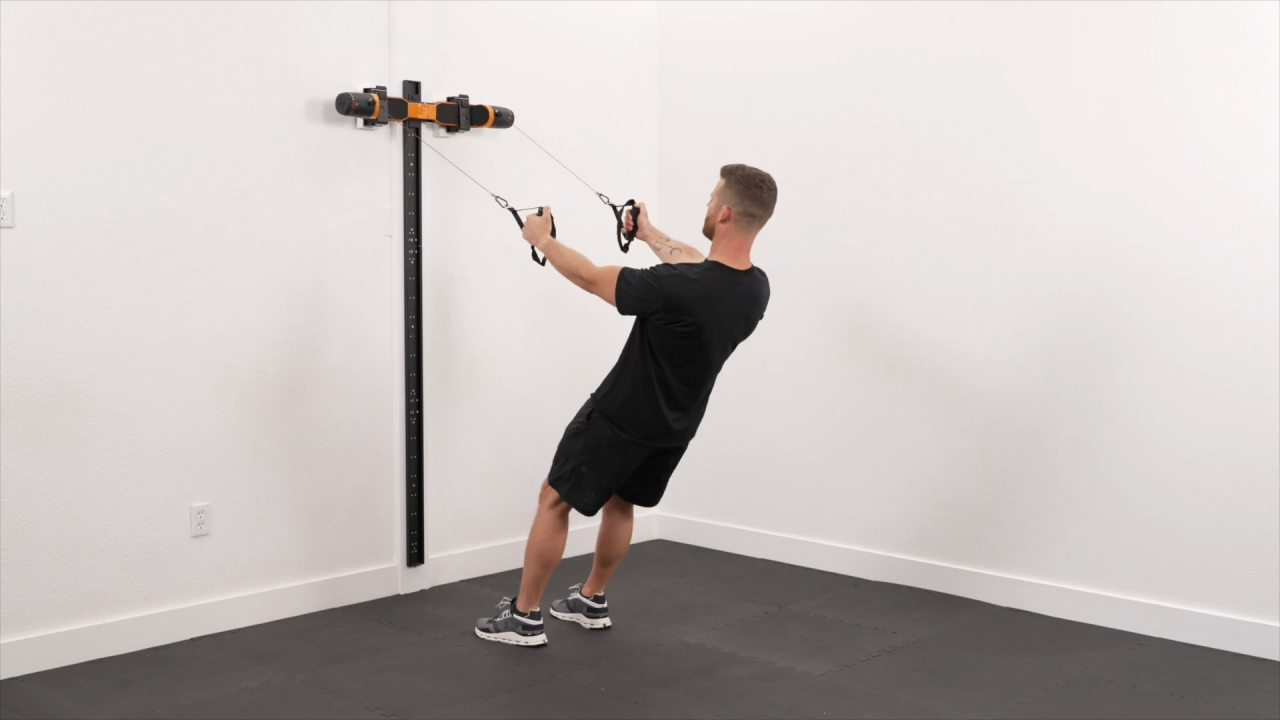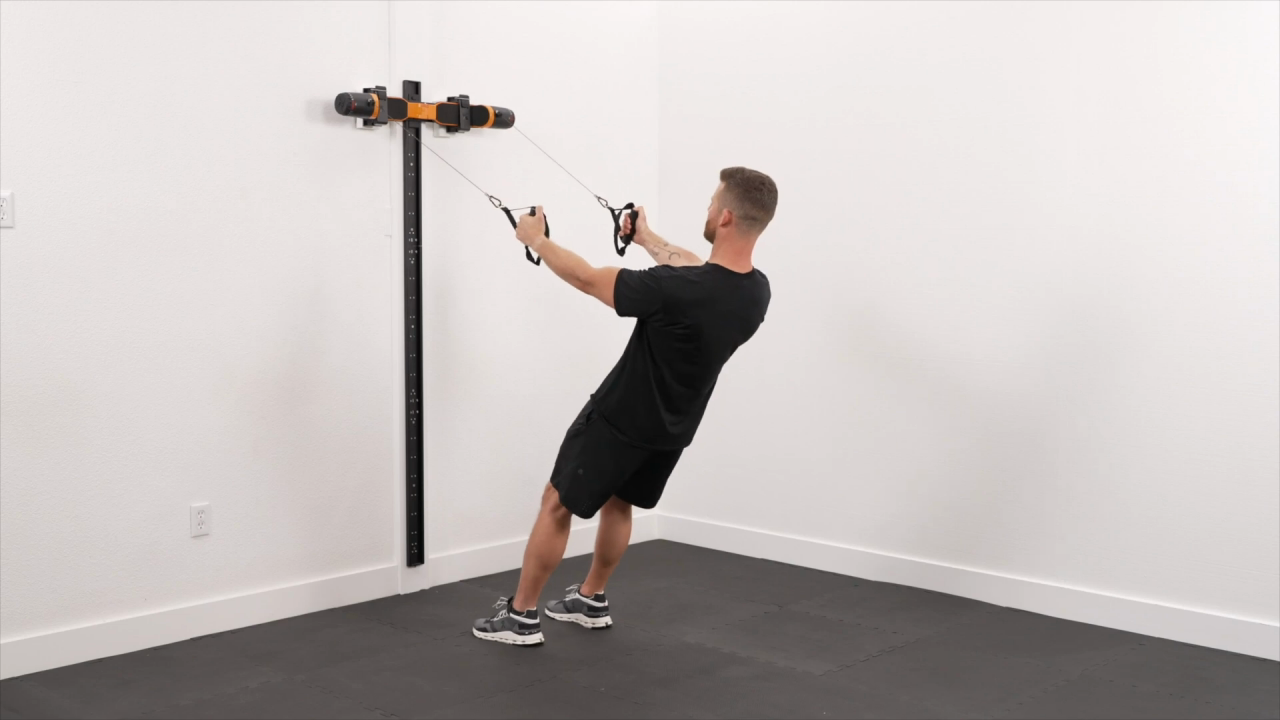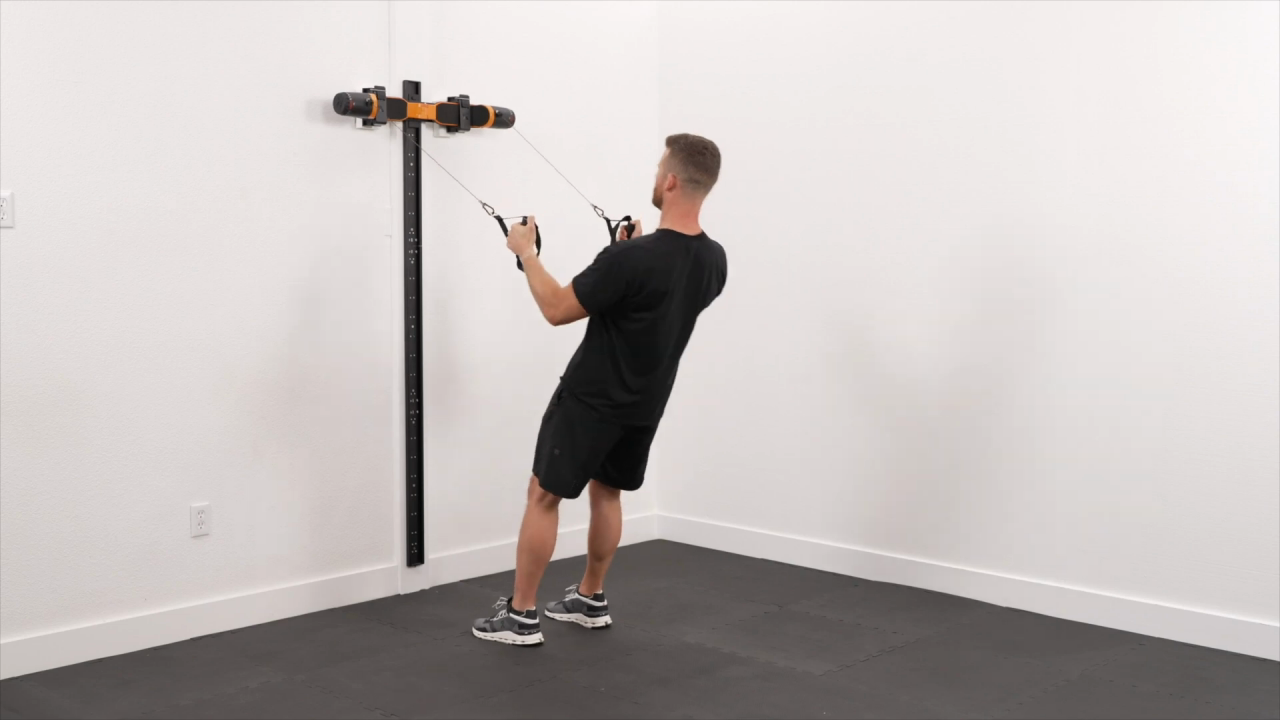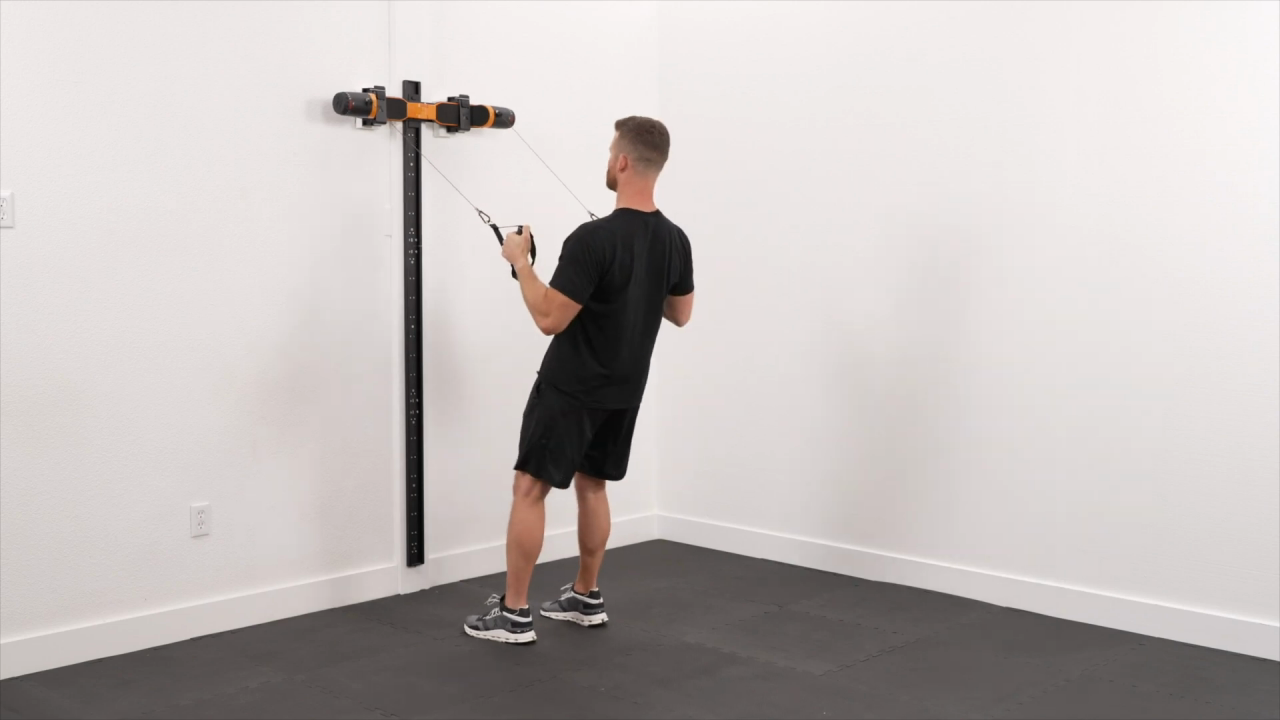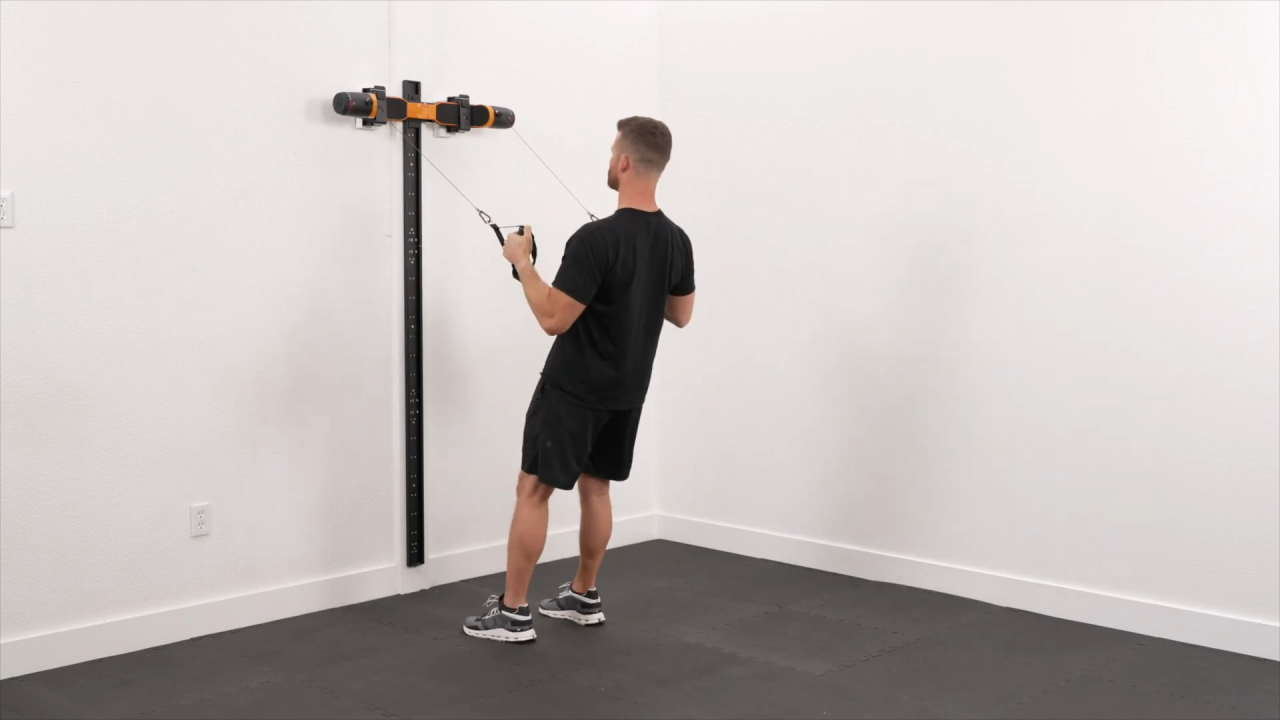
dt=0.5s
person 1, frame 1
left shoulder: (675, 289)
right shoulder: (756, 288)
left elbow: (591, 278)
left wrist: (541, 237)
right wrist: (649, 233)
left hip: (621, 416)
right hip: (672, 424)
left knee: (555, 500)
right knee: (619, 502)
left ankle: (523, 616)
right ankle: (591, 600)
person 1, frame 2
left shoulder: (673, 291)
right shoulder: (757, 292)
left elbow: (588, 279)
left wrist: (536, 239)
right wrist: (645, 237)
left hip: (621, 418)
right hip: (672, 427)
left knee: (557, 504)
right knee: (618, 502)
left ankle: (520, 614)
right ankle: (590, 599)
person 1, frame 3
left shoulder: (629, 258)
right shoulder: (713, 259)
left elbow: (557, 310)
left wrist: (526, 251)
left hip: (591, 398)
right hip: (644, 402)
left knee: (543, 495)
right knee: (606, 492)
left ankle: (519, 615)
right ankle: (589, 599)
person 1, frame 4
left shoulder: (593, 238)
right shoulder: (675, 240)
left elbow: (549, 319)
right elbow: (680, 314)
left wrist: (519, 261)
left hip: (571, 389)
right hip: (624, 390)
left knee: (530, 489)
right knee: (591, 486)
left ankle: (513, 614)
right ankle: (585, 597)
person 1, frame 5
left shoulder: (597, 238)
right shoulder: (676, 240)
left elbow: (554, 319)
right elbow: (681, 315)
left wrist: (522, 261)
left hip: (574, 389)
right hip: (627, 389)
left knee: (533, 488)
right knee: (594, 485)
left ankle: (512, 612)
right ankle: (583, 596)
